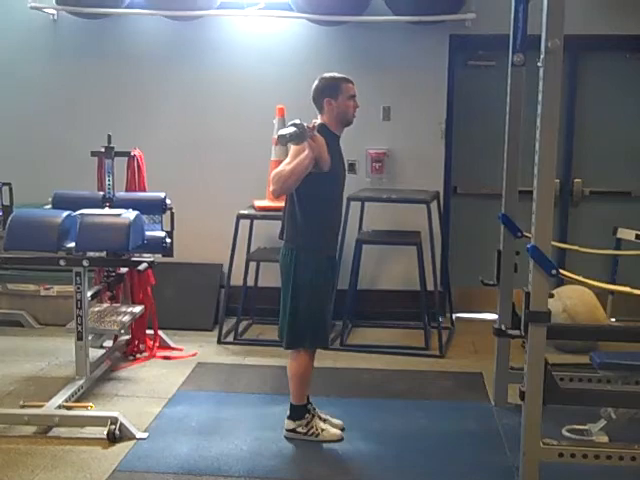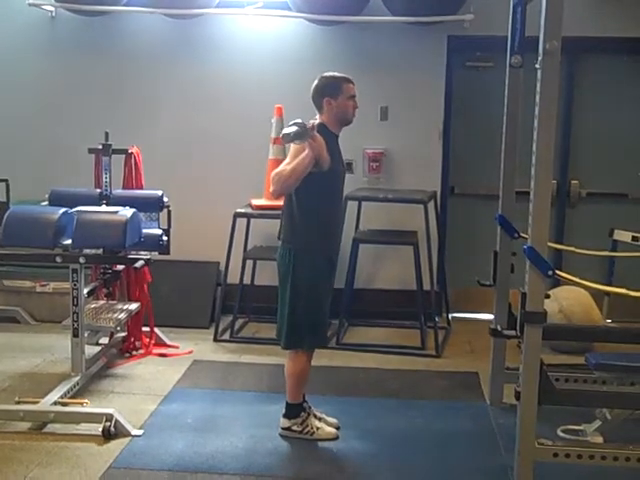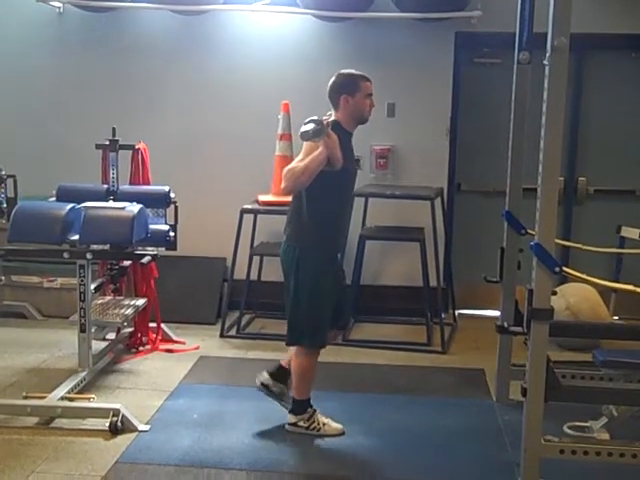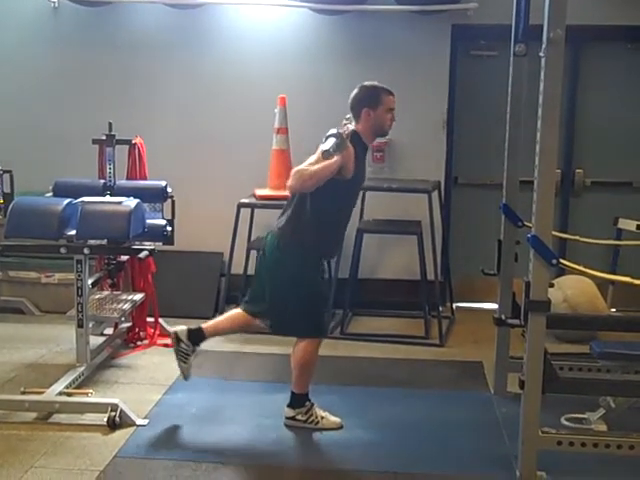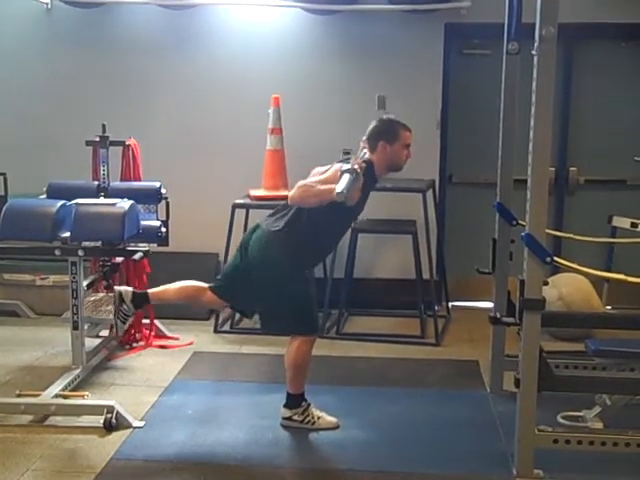
dt=0.7s
person 1, frame 1
left shoulder: (331, 141)
right shoulder: (315, 140)
right elbow: (278, 186)
right wrist: (310, 153)
left hip: (319, 251)
right hip: (304, 253)
left knee: (311, 338)
right knee: (302, 340)
left ankle: (305, 409)
right ankle: (297, 419)
person 1, frame 2
left shoulder: (329, 140)
right shoulder: (314, 140)
right elbow: (278, 186)
right wrist: (310, 154)
left hip: (317, 252)
right hip: (302, 253)
left knee: (309, 336)
right knee: (301, 339)
left ankle: (300, 407)
right ankle: (293, 418)
person 1, frame 3
left shoulder: (343, 138)
right shoulder: (327, 138)
right elbow: (289, 183)
right wrist: (323, 151)
left hip: (322, 249)
right hip: (307, 250)
left knee: (332, 326)
right knee: (310, 335)
left ankle: (278, 377)
right ankle: (299, 414)
person 1, frame 4
left shoulder: (354, 148)
right shoulder: (347, 150)
right elbow: (296, 182)
right wrist: (336, 161)
left hip: (290, 245)
right hip: (295, 250)
left knee: (259, 313)
right knee: (311, 330)
left ankle: (190, 336)
right ankle: (298, 409)
person 1, frame 5
left shoulder: (359, 171)
right shoulder: (354, 176)
left elbow: (316, 176)
right elbow: (297, 195)
left hip: (268, 243)
right hip: (279, 254)
left knee: (216, 297)
right knee: (304, 332)
left ankle: (135, 298)
right ankle: (294, 409)
